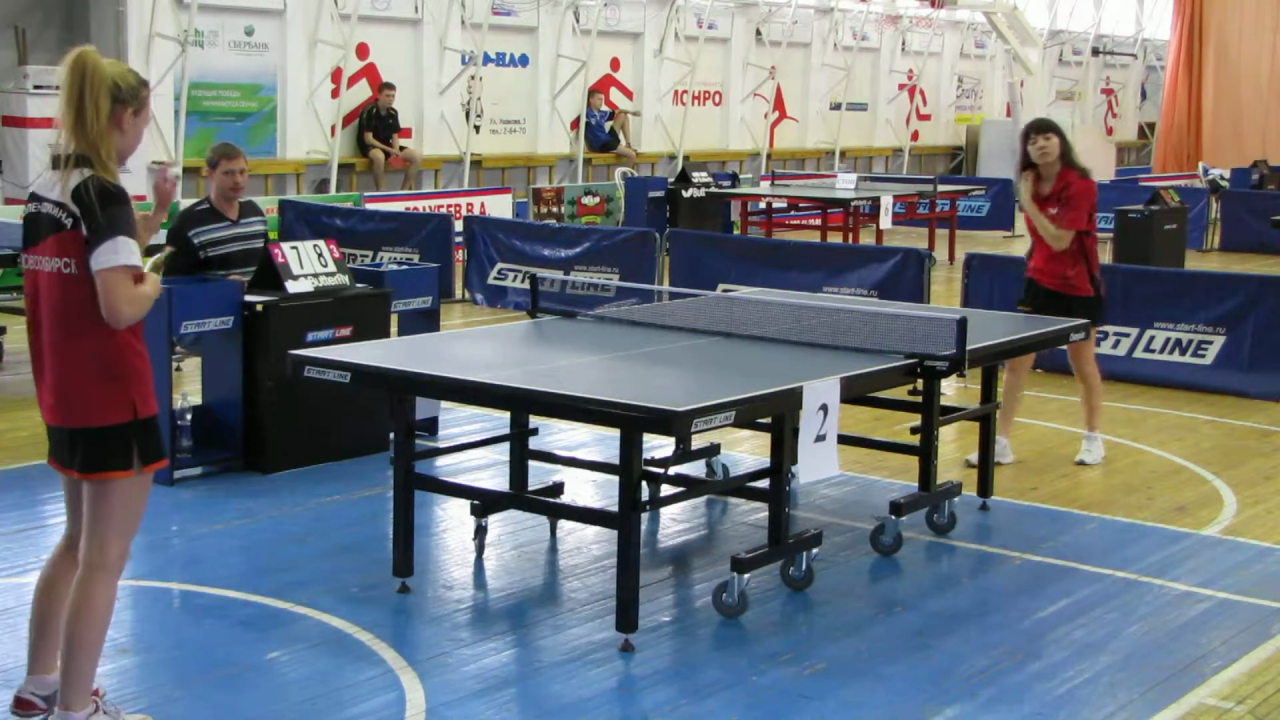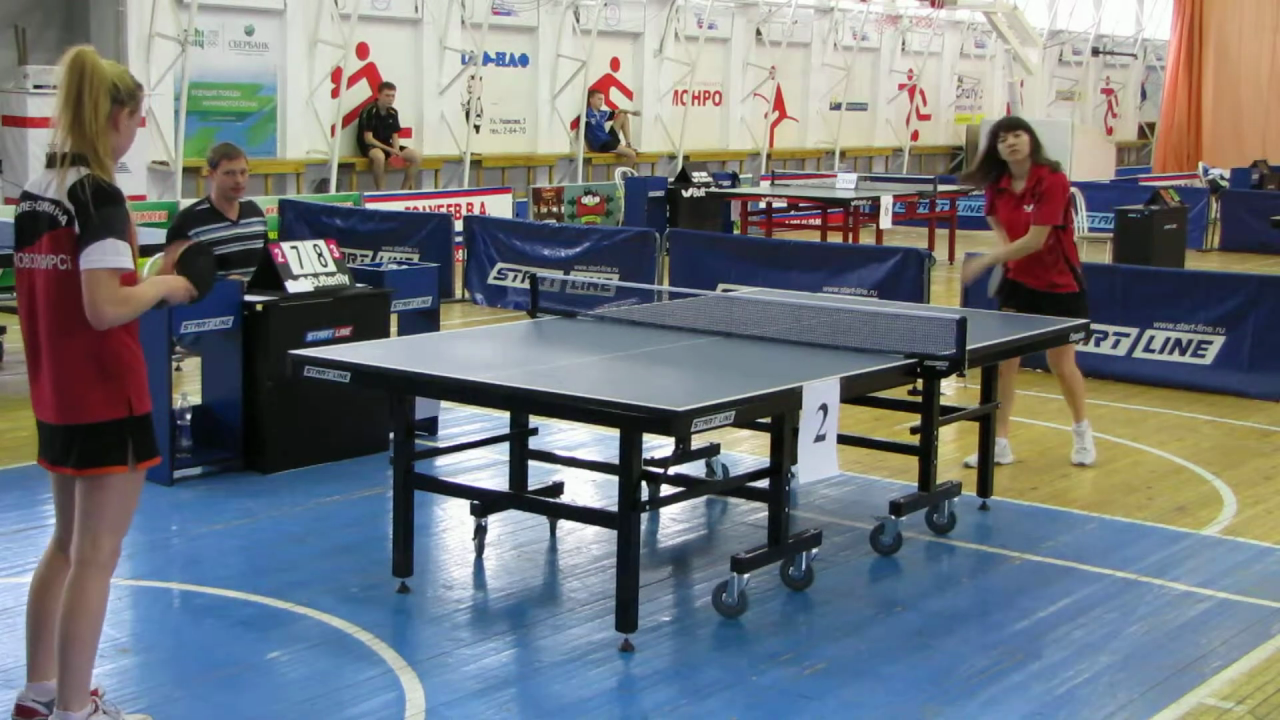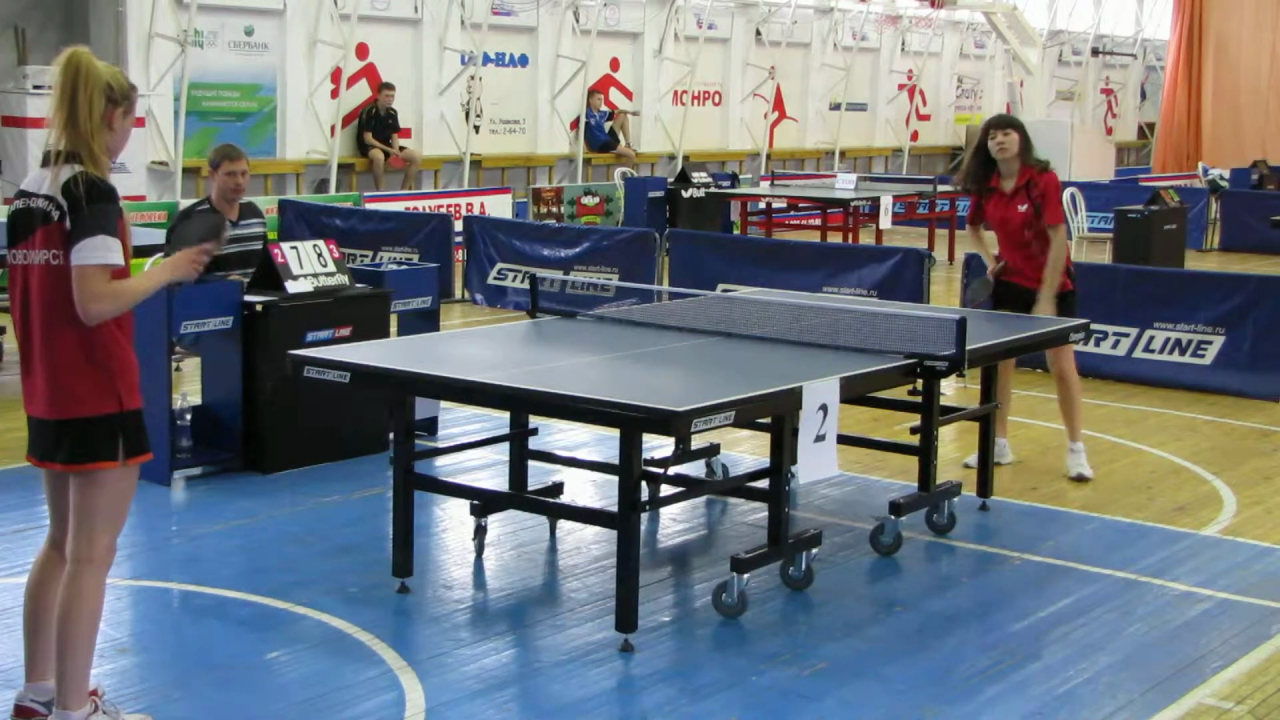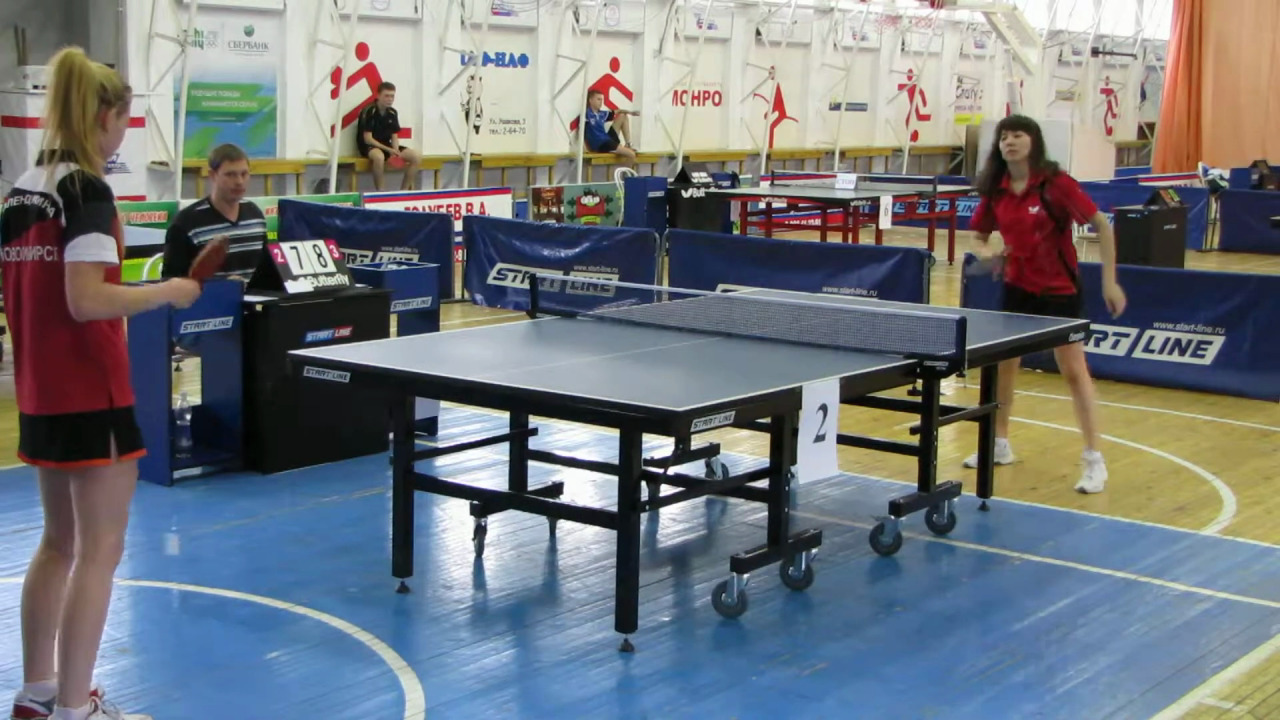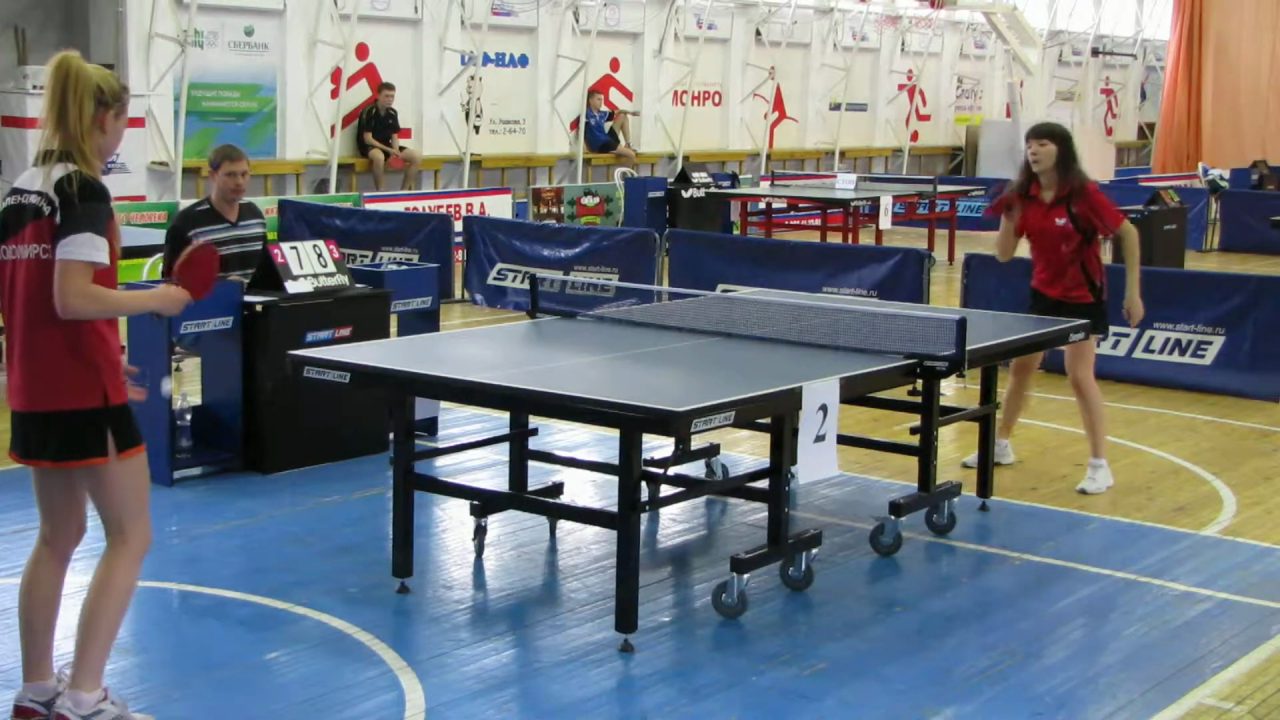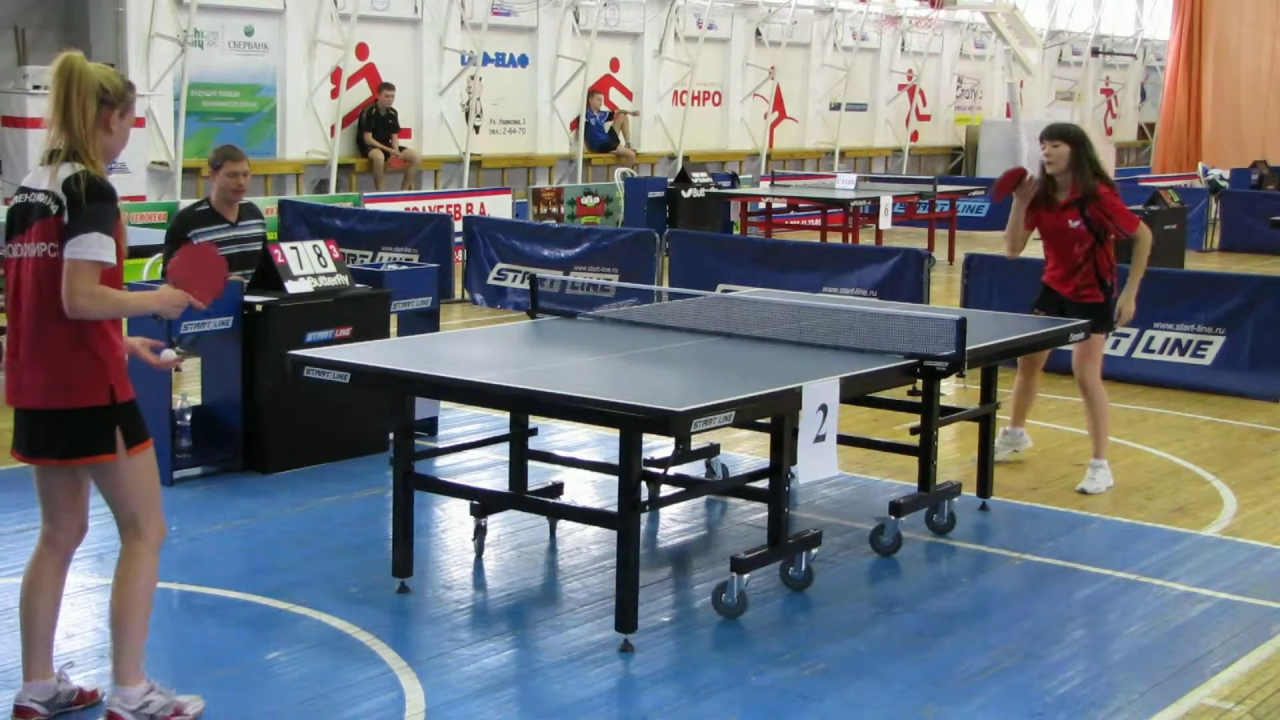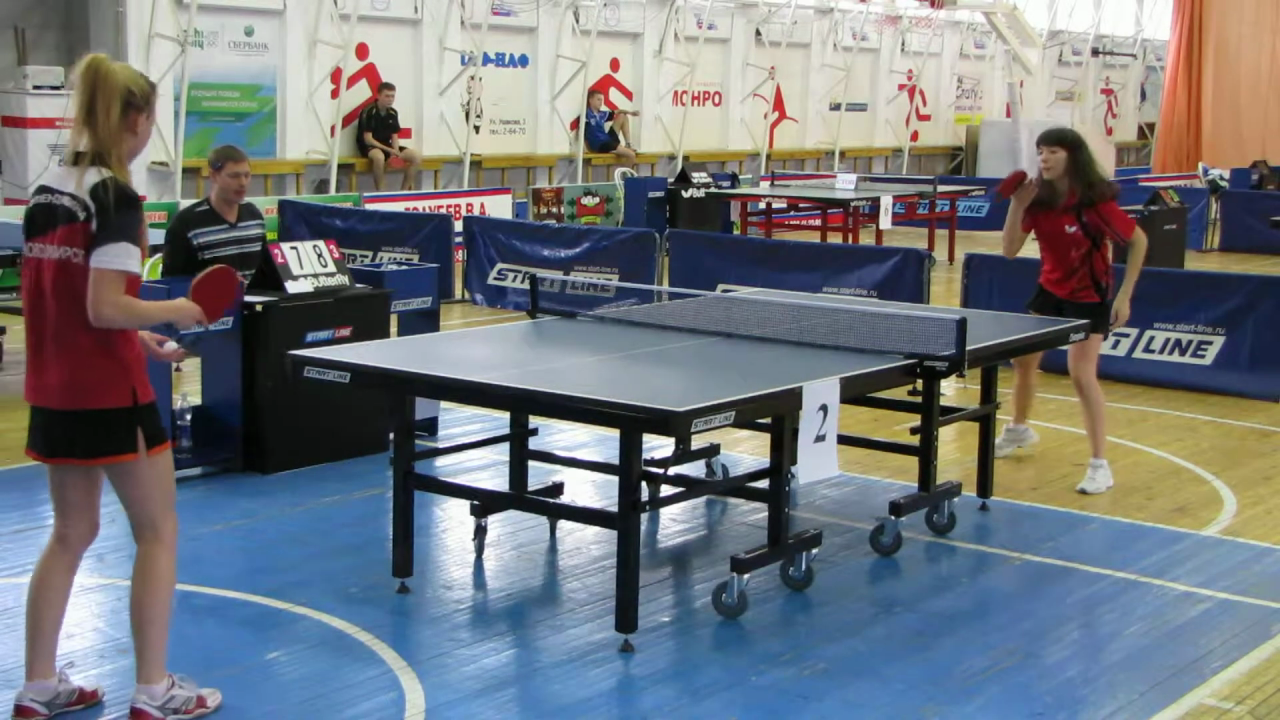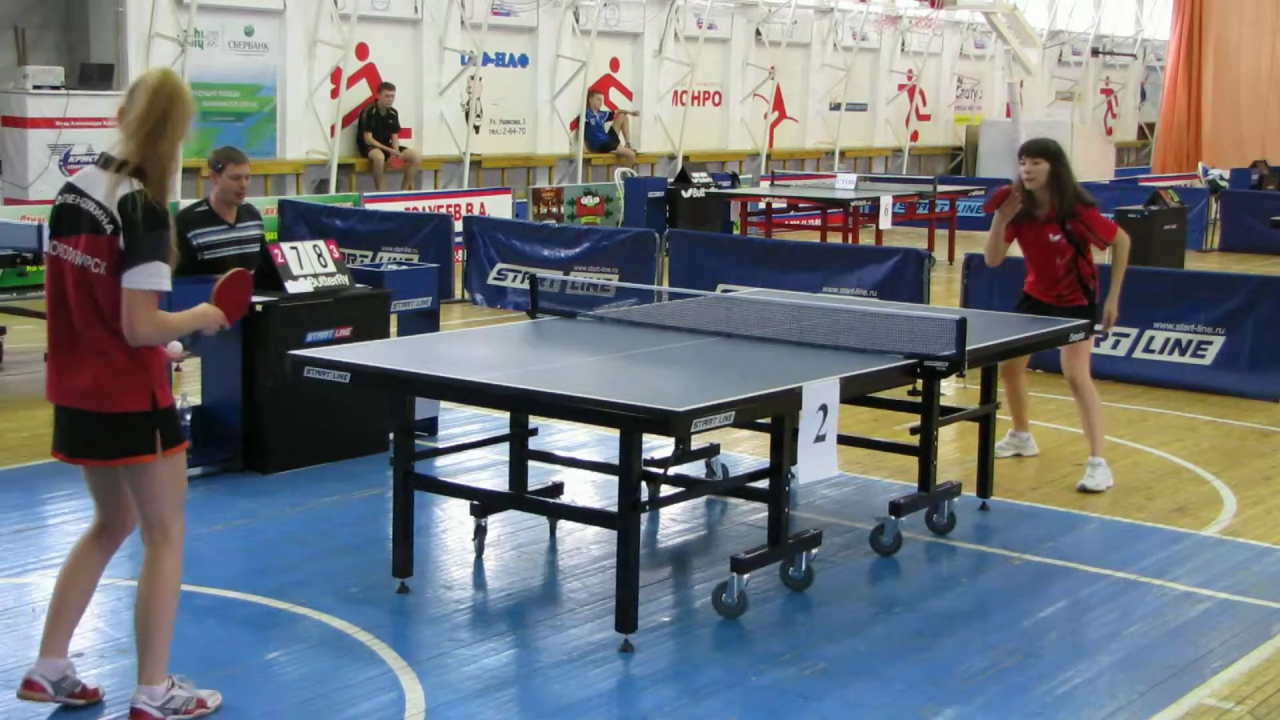
dt=0.2s
person 1, frame 1
left shoulder: (44, 191)
right shoulder: (101, 193)
right elbow: (120, 306)
left wrist: (149, 224)
right wrist: (153, 283)
left hip: (63, 397)
right hip: (111, 399)
left knee: (77, 543)
right knee: (104, 559)
person 1, frame 2
left shoulder: (36, 191)
right shoulder: (97, 194)
right elbow: (103, 307)
left wrist: (147, 268)
right wrist: (164, 286)
left hip: (56, 398)
right hip: (105, 400)
left knee: (68, 543)
right knee: (96, 557)
person 1, frame 3
right shoulder: (91, 191)
right elbow: (94, 302)
right wrist: (169, 270)
right hip: (96, 398)
left knee: (62, 543)
right knee: (91, 555)
person 1, frame 4
right shoulder: (86, 190)
right elbow: (86, 300)
right wrist: (167, 291)
right hip: (88, 394)
left knee: (61, 541)
right knee: (100, 551)
person 1, frame 5
right shoulder: (82, 190)
right elbow: (72, 298)
right wrist: (152, 299)
right hip: (82, 394)
left knee: (58, 536)
right knee: (130, 539)
person 1, frame 6
right shoulder: (89, 190)
right elbow: (80, 297)
left wrist: (122, 339)
right wrist: (156, 300)
right hip: (89, 392)
left knee: (60, 535)
right knee: (144, 533)
person 1, frame 7
left shoulder: (46, 191)
right shoulder: (115, 196)
left elbow: (61, 294)
right elbow: (106, 309)
right wrist: (172, 311)
left hip: (54, 392)
right hip: (109, 395)
left knee: (69, 534)
right knee: (158, 535)
person 1, frame 8
left shoulder: (74, 188)
right shoulder: (144, 212)
left elbow: (81, 292)
right elbow: (141, 329)
right wrist: (196, 319)
left hip: (74, 392)
right hip: (130, 399)
left knee: (112, 523)
right knee: (165, 537)
left ankle: (48, 667)
person 2, frame 1
left shoulder: (1080, 184)
right shoulder: (1029, 184)
left elbow: (1060, 241)
left wrist: (1027, 202)
right wrist: (1036, 241)
left hip: (1078, 288)
right hip: (1038, 283)
left knee: (1083, 366)
right knee: (1016, 362)
left ankle: (1093, 437)
right ankle: (1000, 443)
person 2, frame 2
left shoulder: (1053, 181)
right shoulder: (997, 186)
left elbow: (1035, 241)
left wrist: (984, 261)
right wrist: (1004, 253)
left hip: (1059, 286)
right hip: (1018, 283)
left knee: (1063, 365)
right knee: (1003, 363)
left ankle: (1081, 430)
right ankle: (1000, 444)
person 2, frame 3
left shoulder: (1043, 182)
right shoulder: (983, 188)
left elbow: (1059, 242)
right elbow: (974, 229)
left wrist: (1046, 298)
right wrist: (989, 260)
left hip: (1051, 286)
right hip: (1009, 284)
left knee: (1063, 369)
right knee: (999, 364)
left ankle: (1075, 449)
right ankle: (999, 444)
person 2, frame 4
left shoulder: (1056, 183)
right shoulder: (993, 190)
left elbow: (1102, 224)
right elbow: (979, 240)
left wrist: (1110, 280)
right wrist: (988, 252)
left hip: (1060, 288)
right hip: (1018, 288)
left knee: (1074, 371)
right knee: (1003, 365)
left ankle: (1094, 460)
right ankle: (999, 444)
person 2, frame 5
left shoulder: (1084, 194)
right shoulder: (1023, 196)
left elbow: (1129, 234)
right elbow: (1003, 255)
left wrist: (1133, 291)
right wrist: (1008, 220)
left hip: (1083, 296)
right hip: (1043, 293)
left knee: (1080, 377)
right knee: (1020, 369)
left ankle: (1099, 466)
right ankle: (1001, 446)
person 2, frame 6
left shoulder: (1099, 196)
right shoulder: (1040, 194)
left elbow: (1143, 237)
right elbow: (1013, 249)
left wrist: (1129, 293)
right wrist: (1019, 205)
left hip: (1092, 295)
right hip: (1053, 288)
left knee: (1086, 376)
right knee: (1029, 362)
left ankle: (1100, 466)
right ankle: (1015, 434)
person 2, frame 7
left shoulder: (1096, 202)
right shoulder: (1038, 198)
left elbow: (1139, 241)
right elbow: (1010, 250)
left wrist: (1124, 295)
right wrist: (1017, 206)
left hip: (1088, 296)
right hip: (1049, 289)
left knee: (1082, 376)
right knee: (1023, 359)
left ankle: (1099, 465)
right ankle: (1019, 429)
person 2, frame 8
left shoulder: (1077, 210)
right shoulder: (1018, 206)
left elbow: (1122, 242)
right elbow: (992, 259)
left wrist: (1112, 297)
right wrist: (1001, 220)
left hip: (1075, 301)
right hip: (1036, 297)
left knee: (1077, 377)
right knee: (1009, 365)
left ankle: (1098, 463)
right ankle: (1021, 436)
